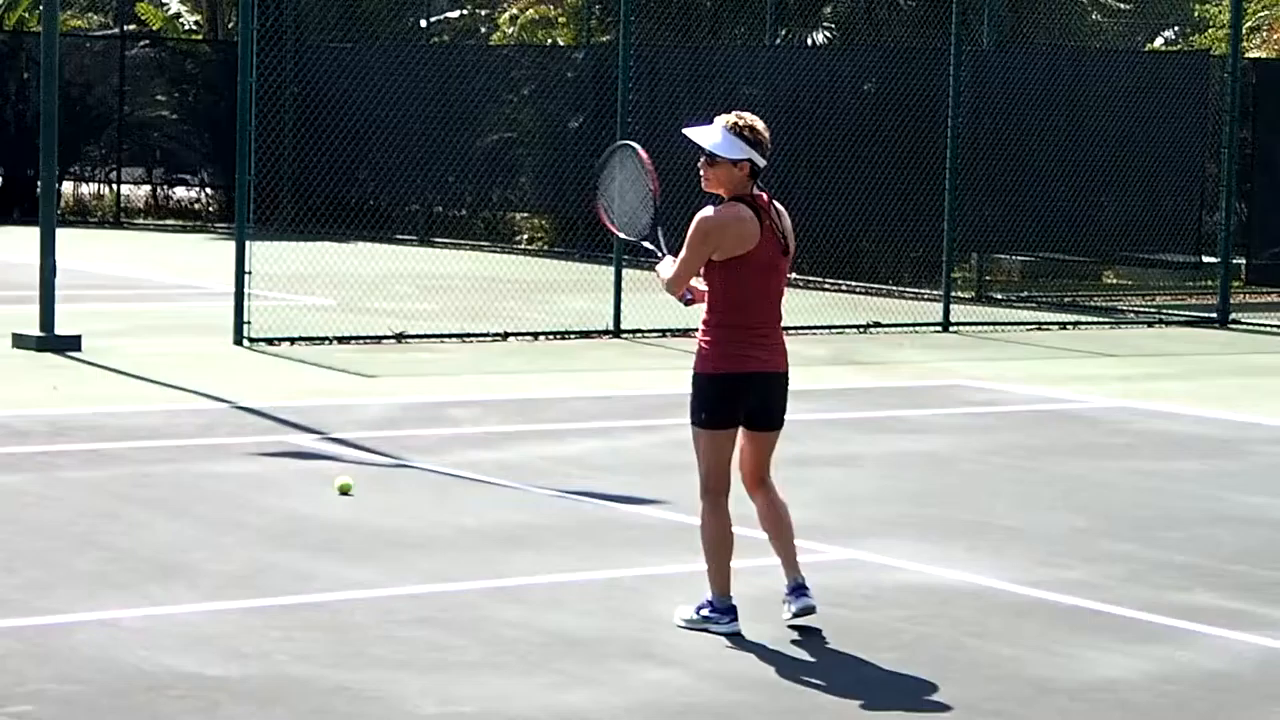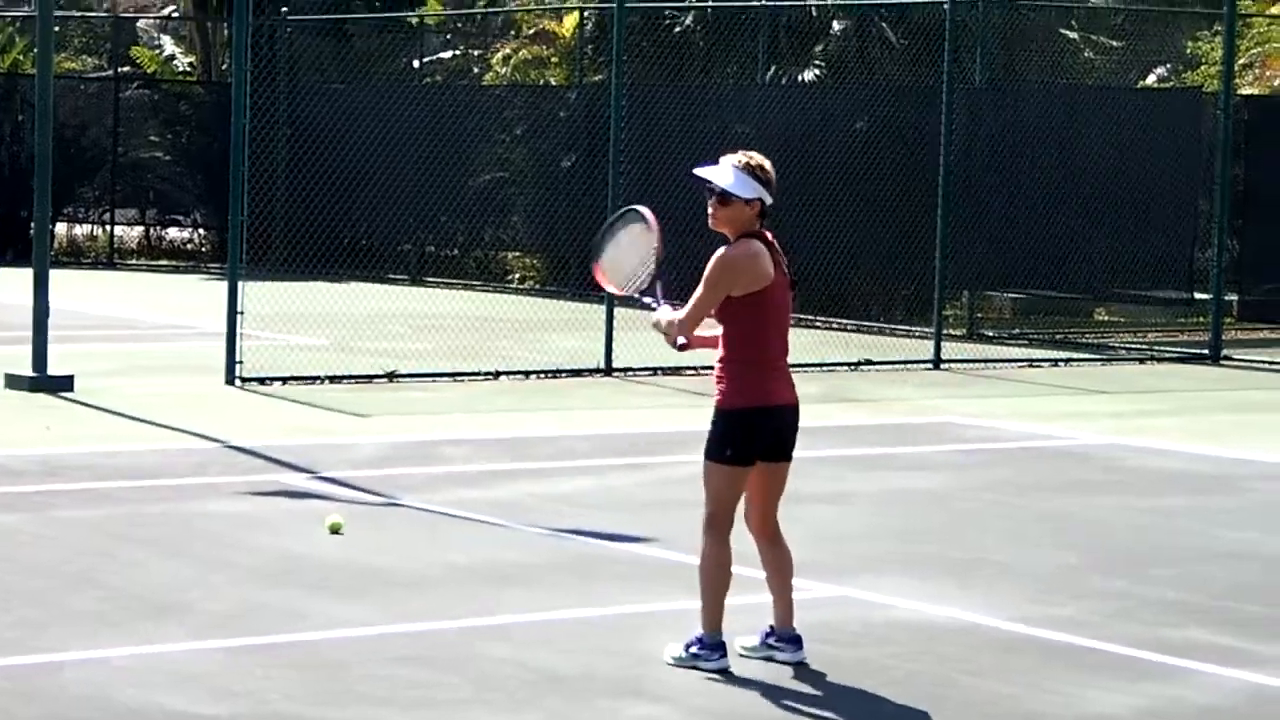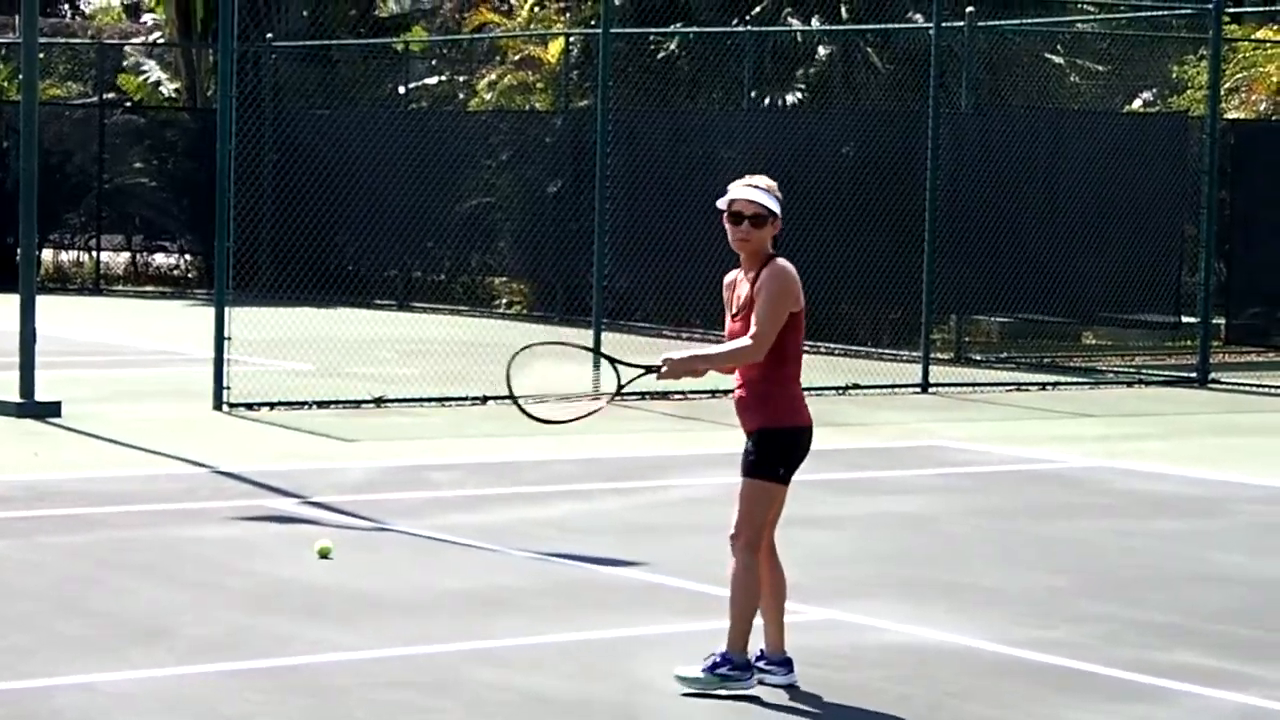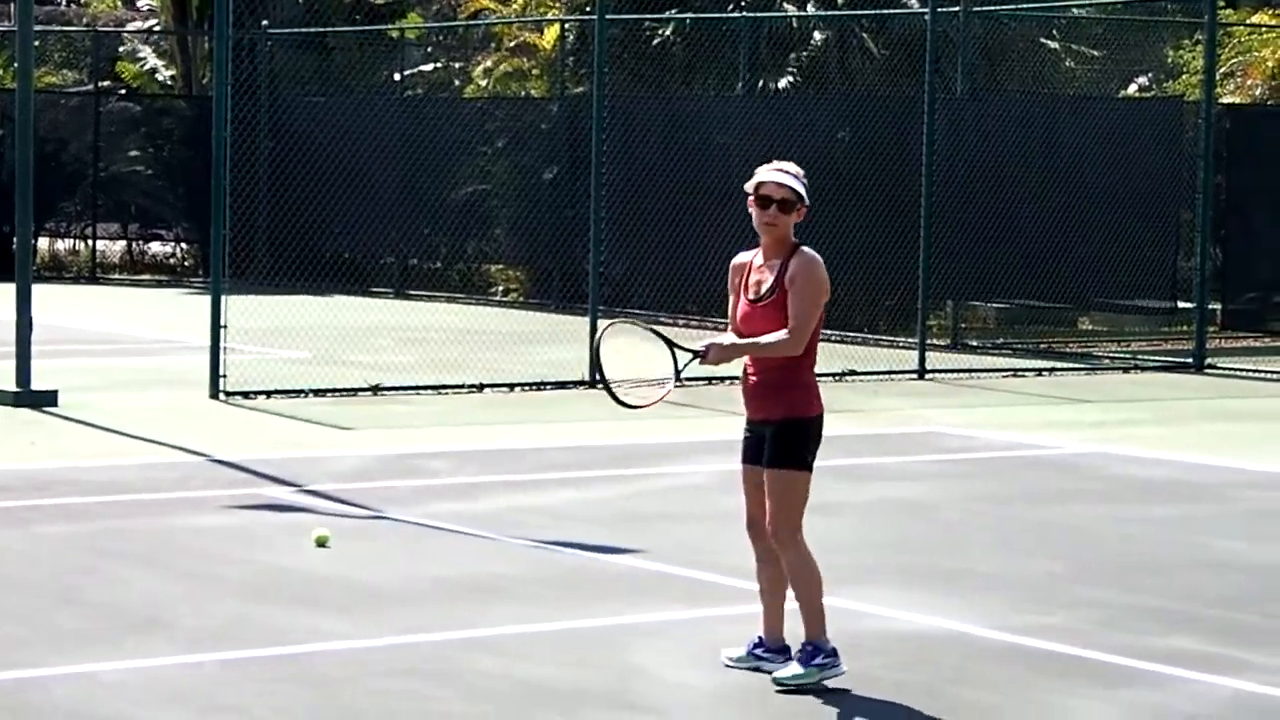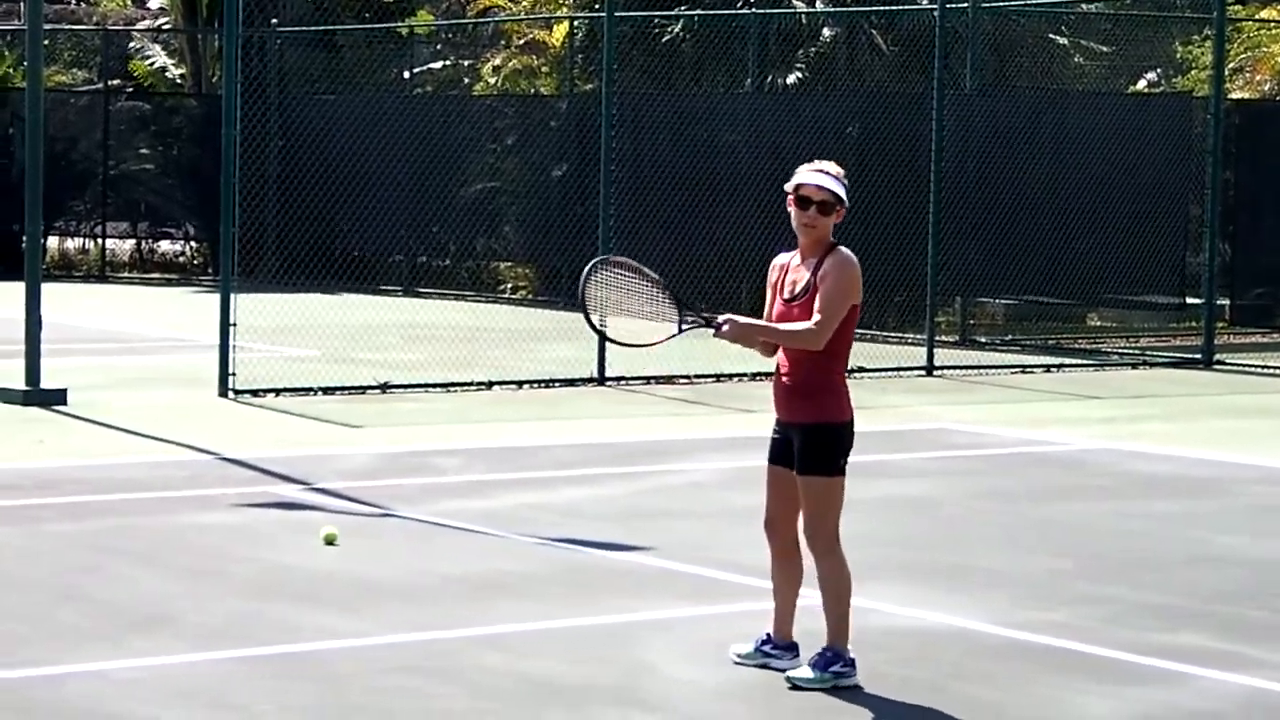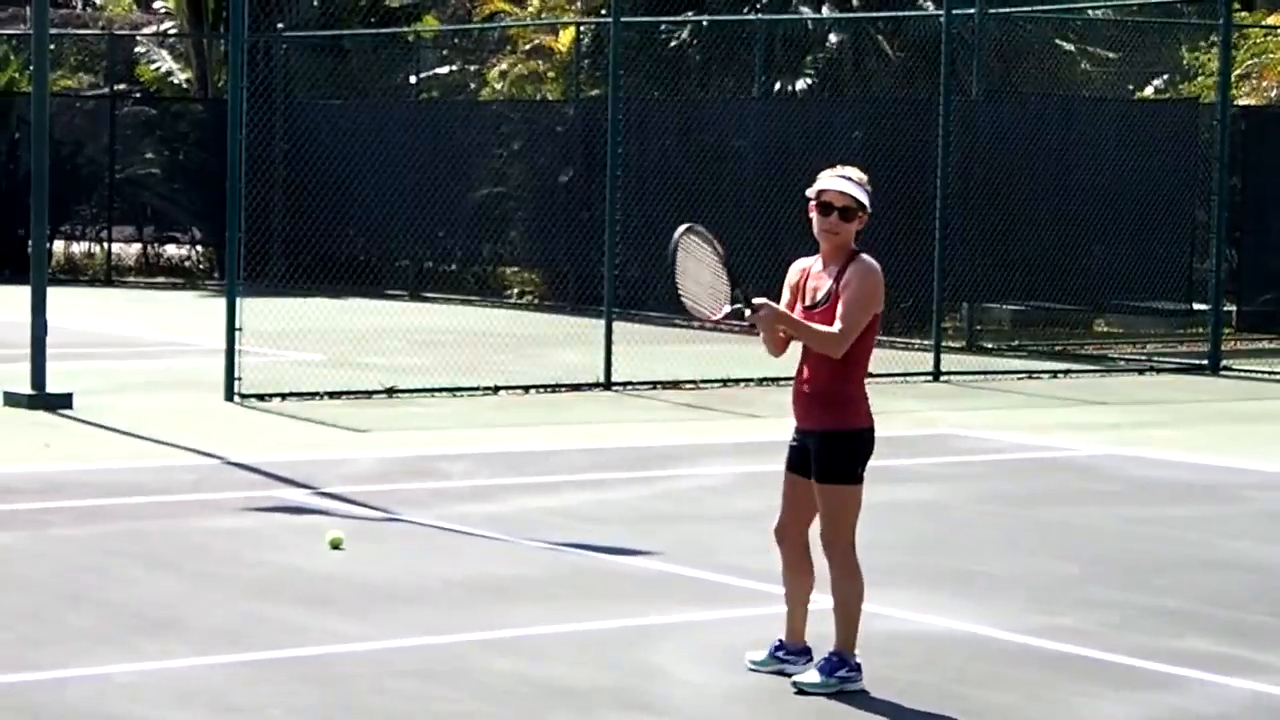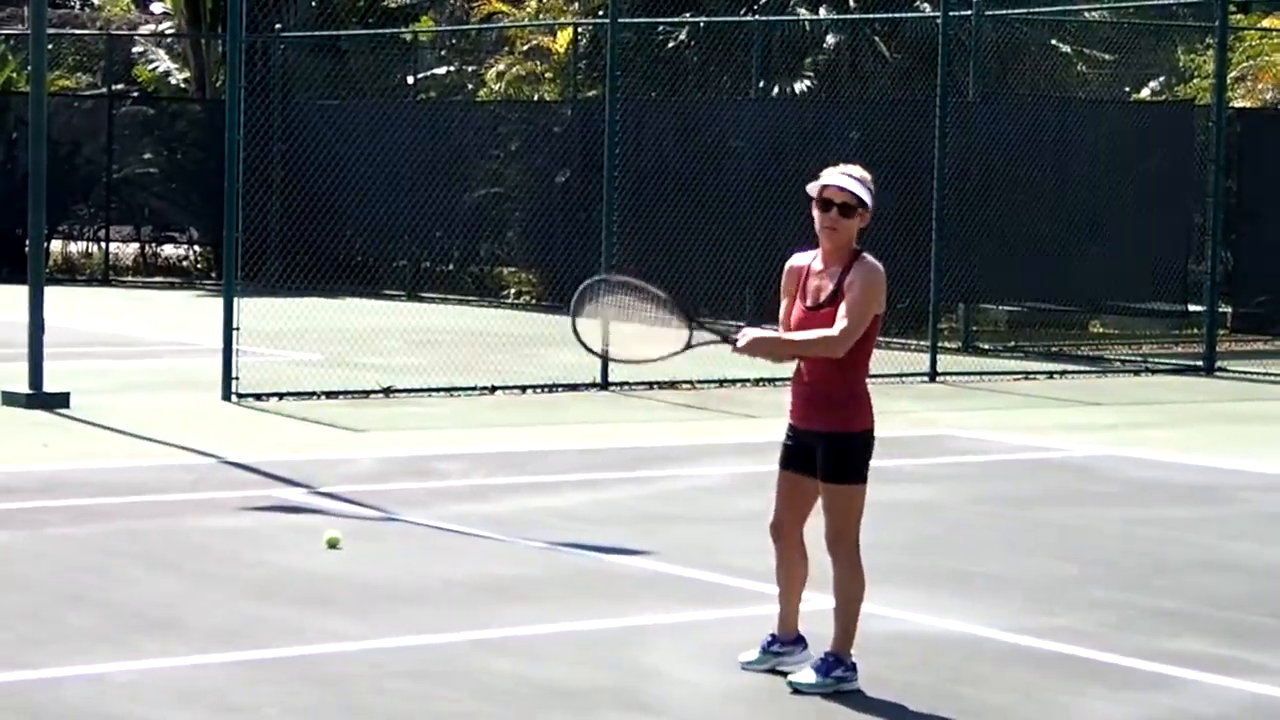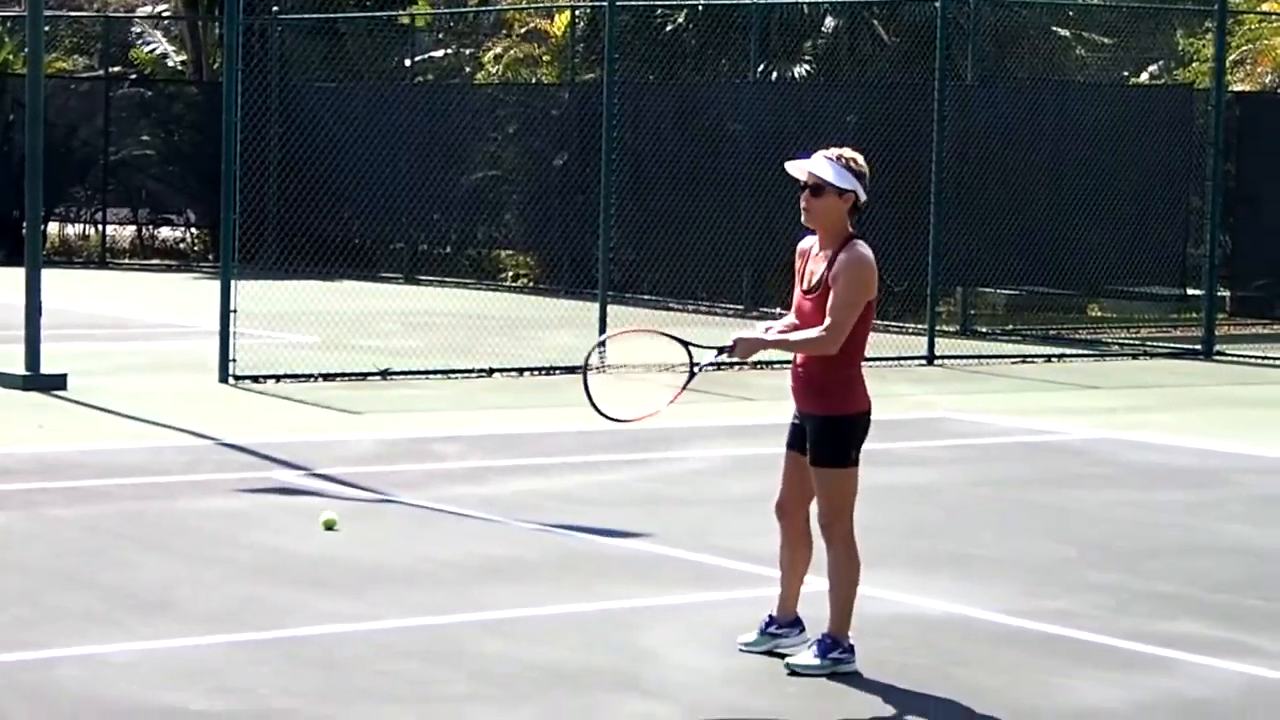
dt=0.3s
person 1, frame 1
left shoulder: (713, 220)
right shoulder: (778, 215)
left elbow: (672, 282)
left wrist: (670, 269)
left hip: (721, 371)
right hip: (770, 369)
left knee: (713, 491)
right knee: (759, 483)
left ankle: (720, 606)
right ankle: (797, 587)
person 1, frame 2
left shoulder: (733, 257)
right shoulder: (769, 252)
left elbow: (684, 321)
left wrist: (666, 319)
right wrist: (697, 338)
left hip: (743, 407)
right hip: (780, 405)
left knee: (716, 525)
right knee: (763, 523)
left ankle: (709, 643)
right ankle: (784, 633)
person 1, frame 3
left shoulder: (778, 275)
right shoulder: (733, 281)
left elbow: (757, 348)
left wrist: (694, 359)
right wrist: (696, 362)
left hip: (780, 427)
right hip: (761, 427)
left knee: (745, 540)
right knee: (758, 543)
left ankle: (734, 658)
right ankle: (773, 657)
person 1, frame 4
left shoulder: (805, 265)
right shoulder: (741, 265)
left elbow: (795, 340)
left wrist: (738, 348)
right wrist: (724, 345)
left hip: (793, 416)
right hip: (759, 415)
left knee: (784, 534)
right knee: (759, 530)
left ankle: (819, 649)
right ankle: (771, 642)
person 1, frame 5
left shoulder: (841, 264)
right shoulder: (780, 265)
left elbow: (816, 335)
left wrist: (752, 326)
right wrist: (746, 333)
left hip: (824, 419)
right hip: (789, 417)
left knee: (821, 537)
right knee: (778, 528)
left ankle: (838, 657)
right ankle: (780, 640)
person 1, frame 6
left shoulder: (863, 272)
right shoulder: (801, 269)
left elbow: (838, 343)
right elbow: (777, 346)
left wrist: (783, 317)
right wrist: (767, 323)
left hip: (843, 427)
right hip: (809, 425)
left knee: (836, 544)
right knee: (788, 533)
left ankle: (844, 662)
right ankle: (793, 646)
person 1, frame 7
left shoulder: (866, 273)
right shoulder: (796, 267)
left elbow: (838, 342)
left wrist: (770, 342)
right wrist: (767, 342)
left hip: (845, 427)
right hip: (803, 423)
left knee: (841, 542)
right knee: (783, 530)
left ankle: (841, 662)
right ankle: (787, 638)
person 1, frame 8
left shoulder: (855, 260)
right shoulder: (806, 249)
left elbow: (830, 338)
left wrist: (764, 343)
right wrist: (771, 328)
left hip: (839, 410)
right hip: (807, 405)
left knee: (834, 525)
right knee: (789, 512)
left ankle: (838, 644)
right ankle: (785, 620)
